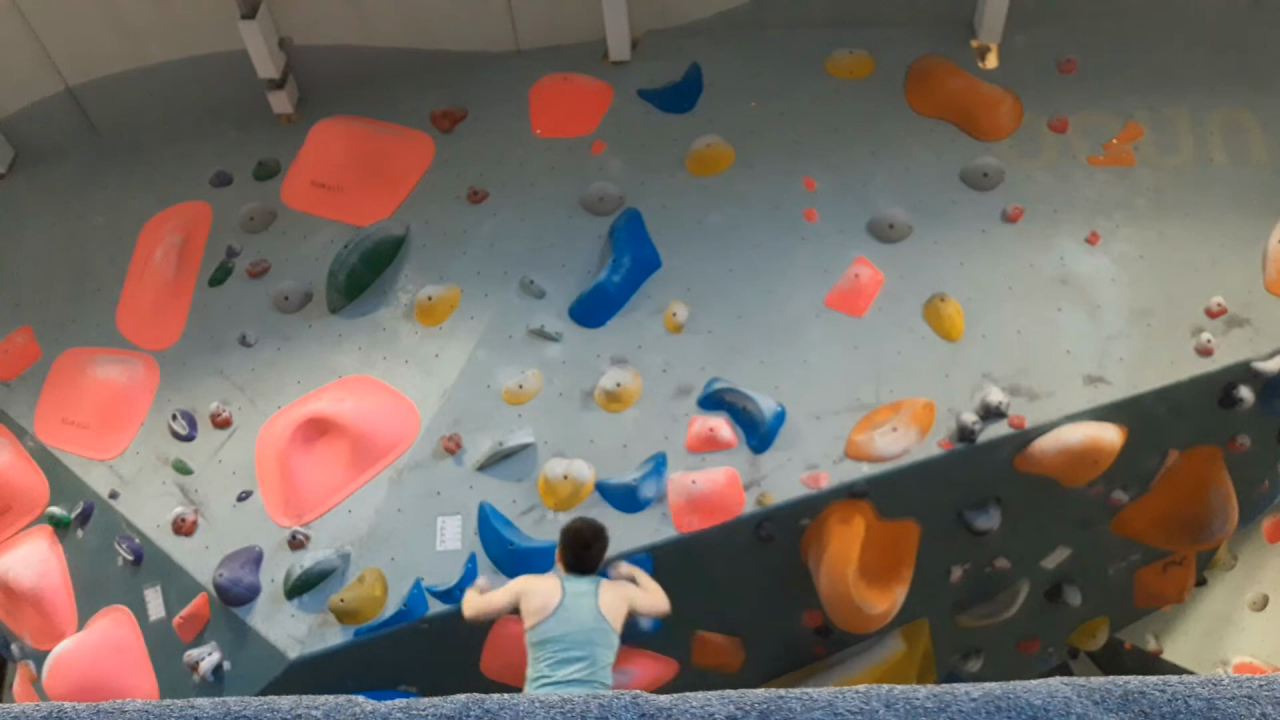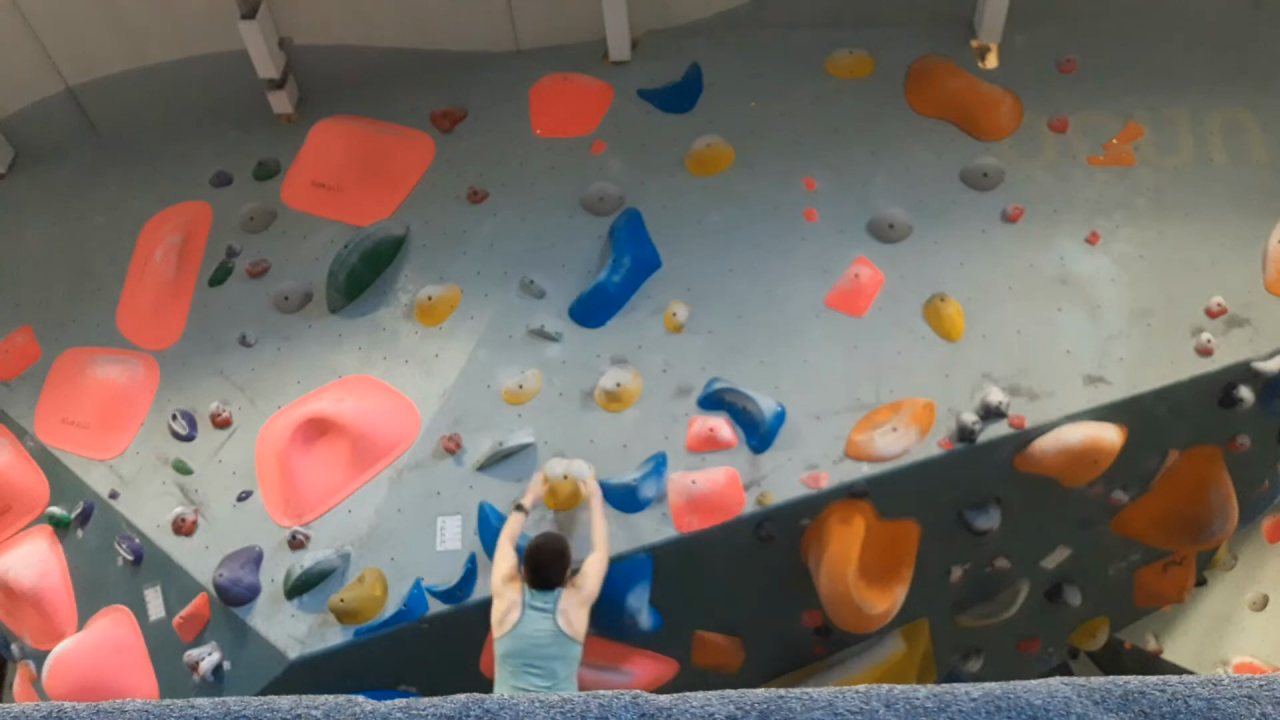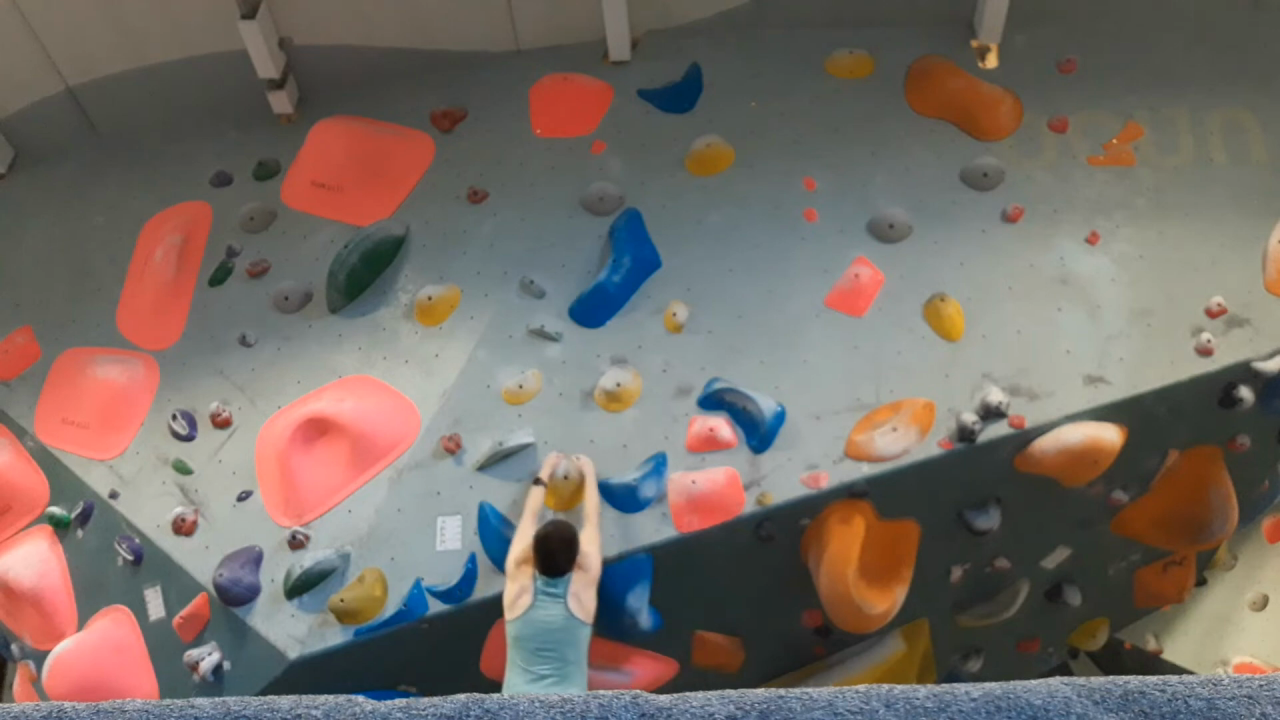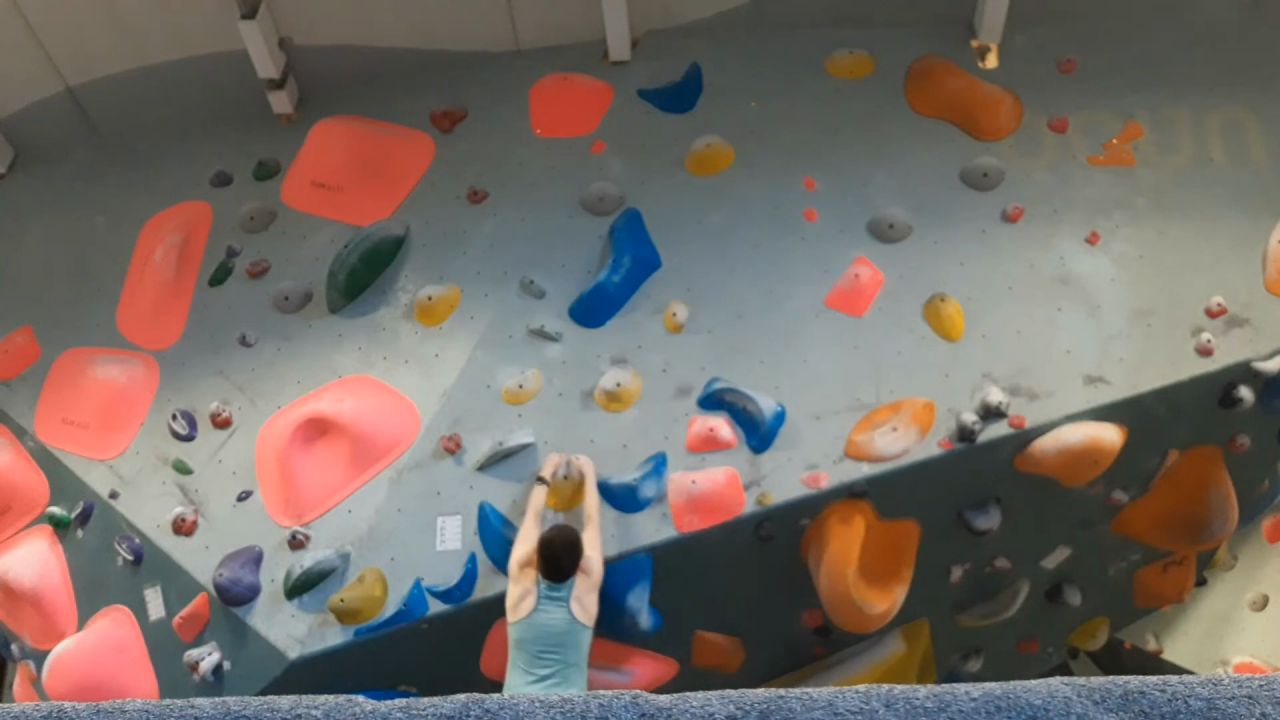
dt=0.5s
person 1, frame 1
left shoulder: (531, 587)
right shoulder: (618, 594)
left elbow: (472, 609)
right elbow: (662, 604)
left wrist: (476, 589)
right wrist: (633, 572)
person 1, frame 2
left shoulder: (507, 597)
right shoulder: (577, 601)
left elbow: (505, 541)
right elbow: (600, 550)
left wrist: (528, 499)
right wrist: (595, 499)
person 1, frame 3
left shoulder: (518, 580)
right shoulder: (584, 584)
left elbow: (529, 518)
right elbow: (591, 521)
left wrist: (544, 474)
right wrist: (589, 473)
person 1, frame 4
left shoulder: (522, 584)
right shoulder: (586, 588)
left elbow: (532, 518)
right elbow: (592, 521)
left wrist: (546, 474)
right wrist: (588, 474)
